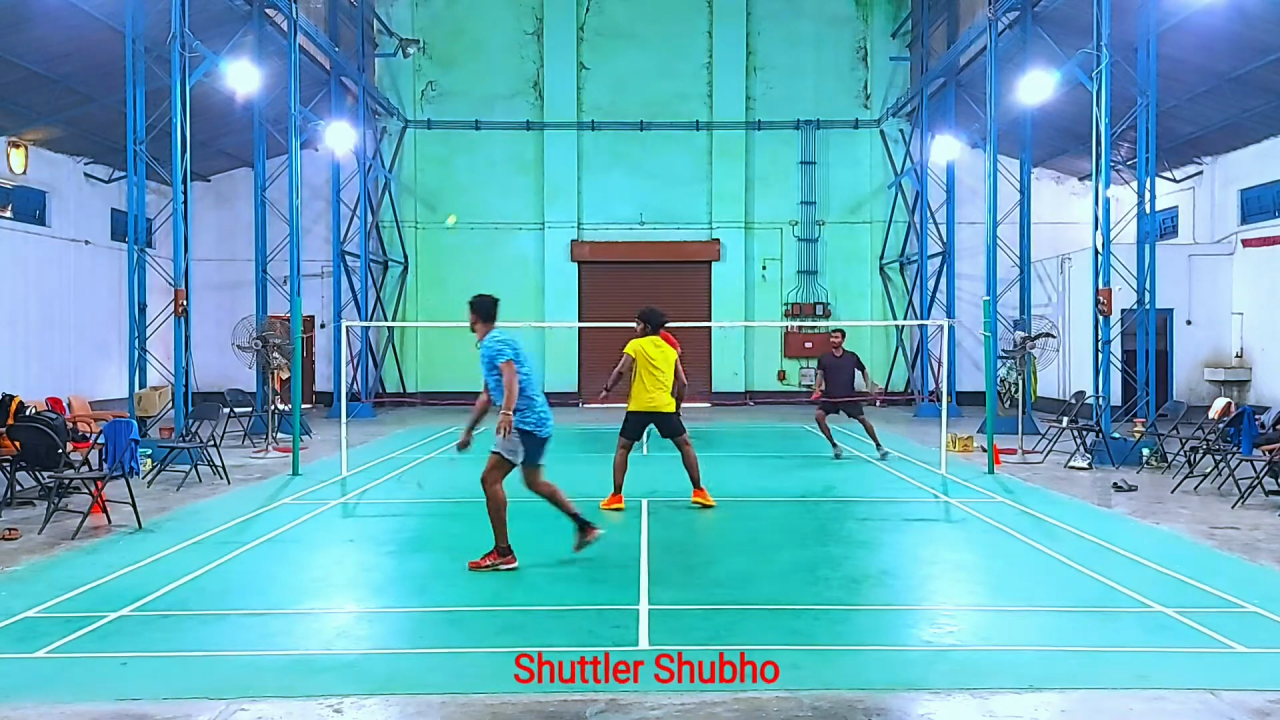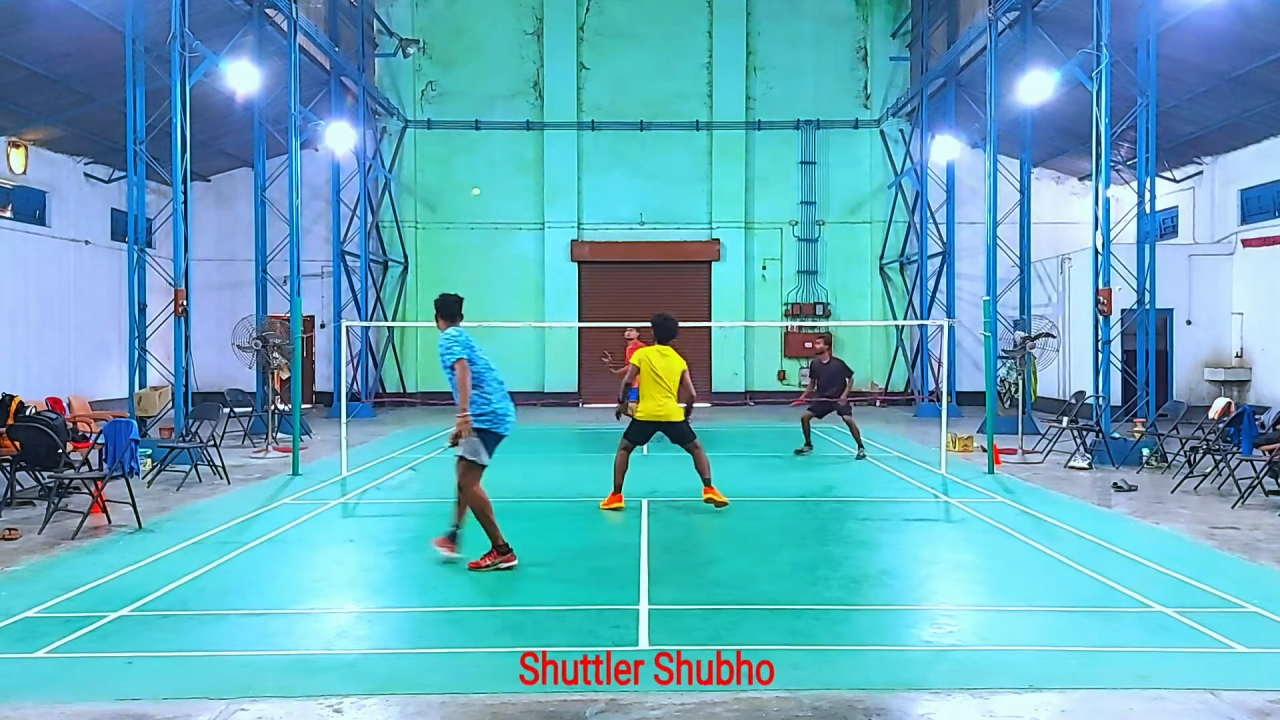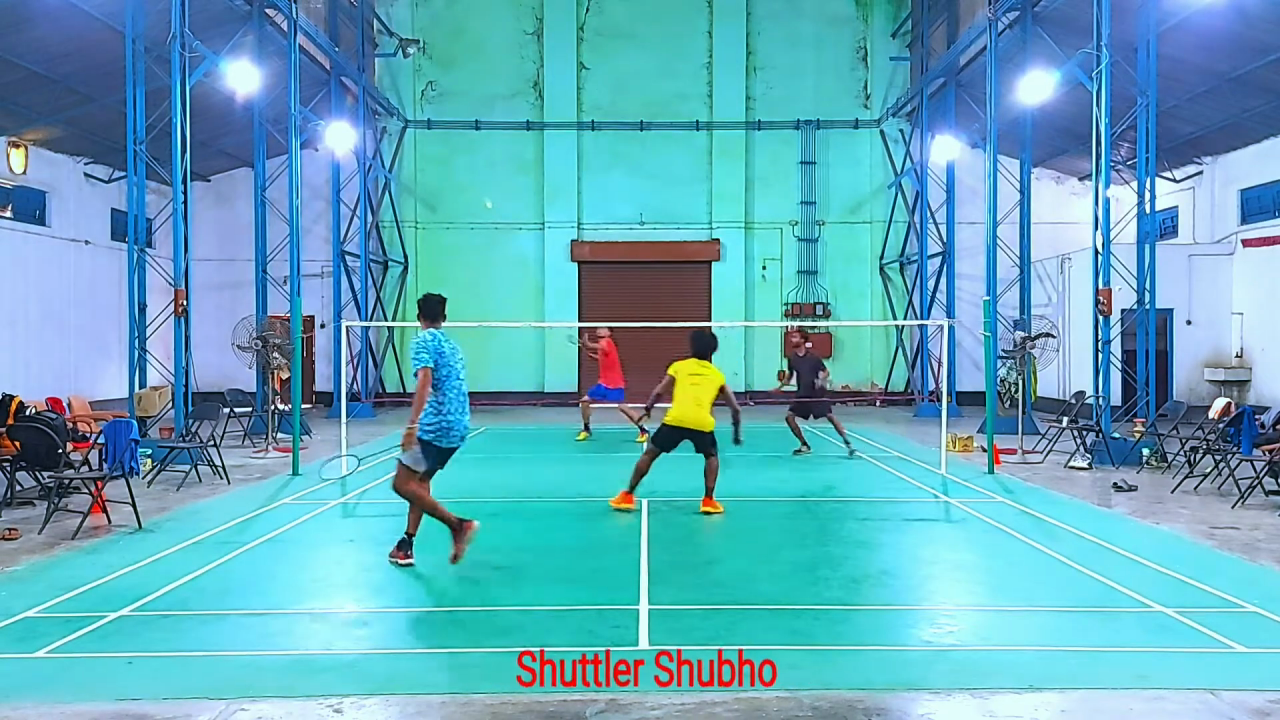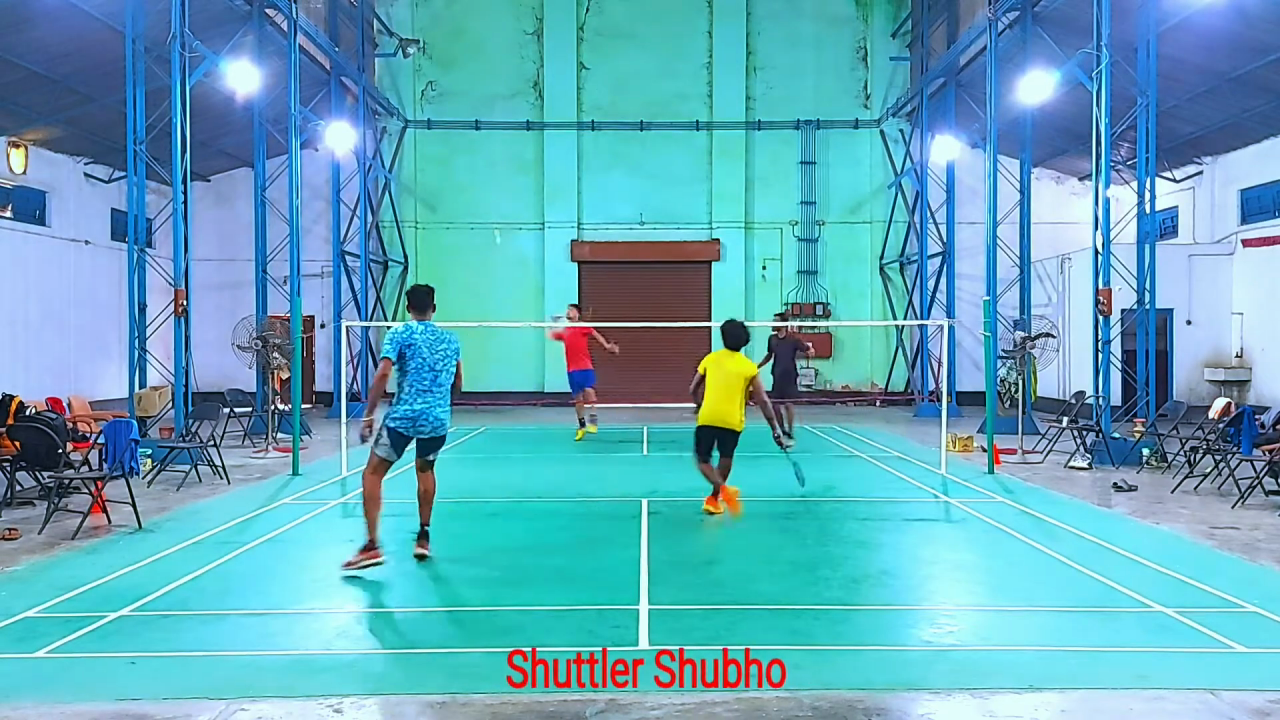
dt=0.2s
person 1, frame 1
left shoulder: (495, 342)
right shoulder: (488, 345)
left elbow: (511, 378)
right elbow: (487, 395)
left wrist: (506, 413)
right wrist: (468, 430)
left hip: (524, 423)
right hip: (535, 421)
left knee: (490, 480)
right knee: (535, 482)
left ankle: (503, 552)
right ankle: (584, 526)
person 1, frame 2
left shoulder: (450, 339)
right shoulder: (466, 337)
left elbow: (463, 374)
left wrist: (463, 414)
right wrist: (463, 426)
left hip: (486, 418)
right hip: (499, 416)
left knee: (469, 484)
right knee: (466, 480)
left ankle: (502, 550)
right ankle: (453, 536)
person 1, frame 3
left shoulder: (424, 342)
right shoulder: (452, 346)
left elbow: (424, 384)
left wrist: (412, 426)
left hip: (435, 426)
right hip: (458, 428)
left knee: (405, 485)
right knee: (419, 483)
left ankle: (460, 525)
right ankle: (407, 544)
person 1, frame 4
left shoulder: (401, 332)
right shoulder: (450, 338)
left elbow: (382, 375)
right elbow: (457, 381)
left wrist: (368, 415)
left hip: (405, 417)
right hip: (438, 418)
left knee: (371, 475)
right knee: (425, 471)
left ankle: (372, 545)
right ankle: (424, 537)
person 2, frame 1
left shoulder: (635, 345)
right shoulder: (671, 351)
left elbow: (621, 370)
right elbow: (682, 383)
left wrist: (607, 389)
right wrist: (677, 408)
left hip: (639, 408)
right hip: (665, 408)
left knee: (623, 448)
right knee: (685, 446)
left ankle: (617, 497)
right ankle: (698, 491)
person 2, frame 2
left shoulder: (642, 354)
right shoulder: (679, 361)
left elbow: (628, 382)
right elbow: (692, 395)
left wrist: (621, 403)
right wrist: (685, 416)
left hip: (646, 415)
right hip: (673, 415)
left knee: (624, 450)
right knee: (696, 450)
left ankle: (616, 496)
right ankle: (709, 490)
person 2, frame 3
left shoulder: (679, 366)
right shoulder: (718, 376)
left elbow: (658, 391)
right elbow: (736, 408)
left wrist: (646, 411)
right wrist: (736, 432)
left hip: (675, 422)
right hip: (702, 425)
left knee: (649, 455)
right knee: (711, 456)
left ankle: (628, 495)
right ankle: (708, 500)
person 2, frame 4
left shoulder: (710, 359)
right shoulder: (749, 367)
left elbow: (694, 389)
right elbow: (763, 400)
left wrist: (700, 406)
right wrist: (775, 429)
left hip: (707, 419)
right hip: (732, 421)
left knee: (703, 461)
right knee: (726, 458)
left ankle: (725, 492)
right ankle: (714, 498)
